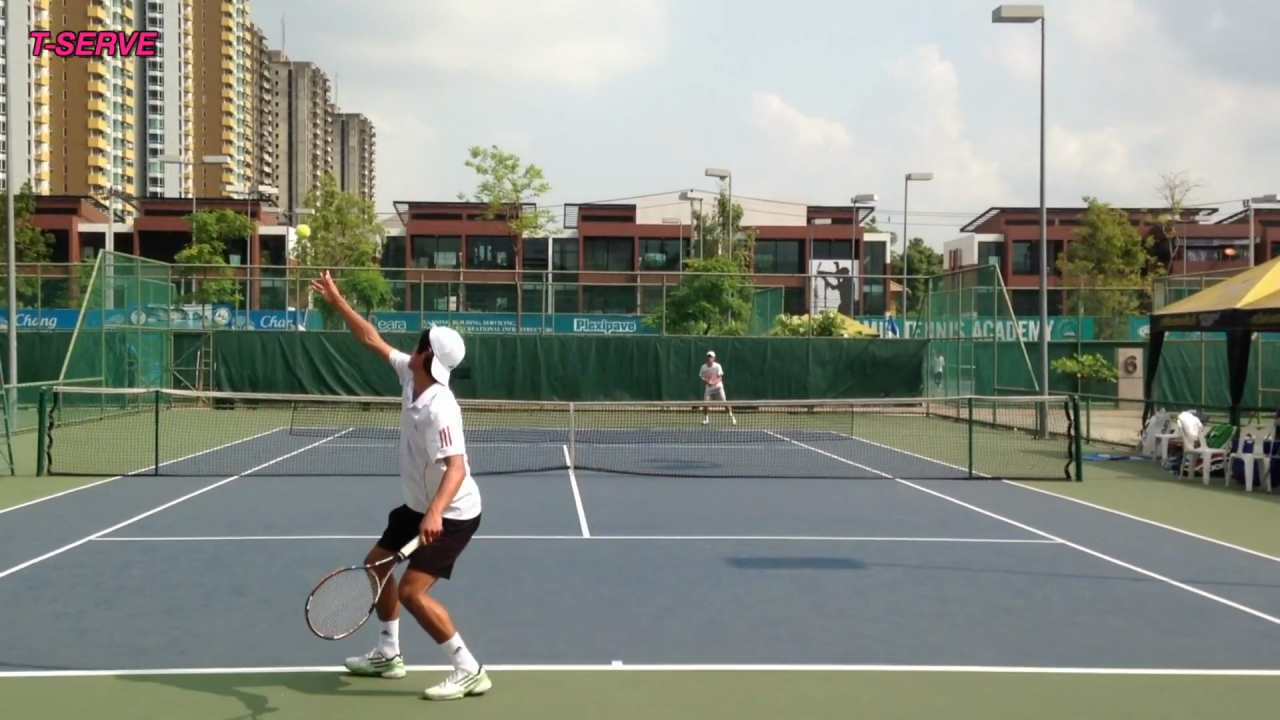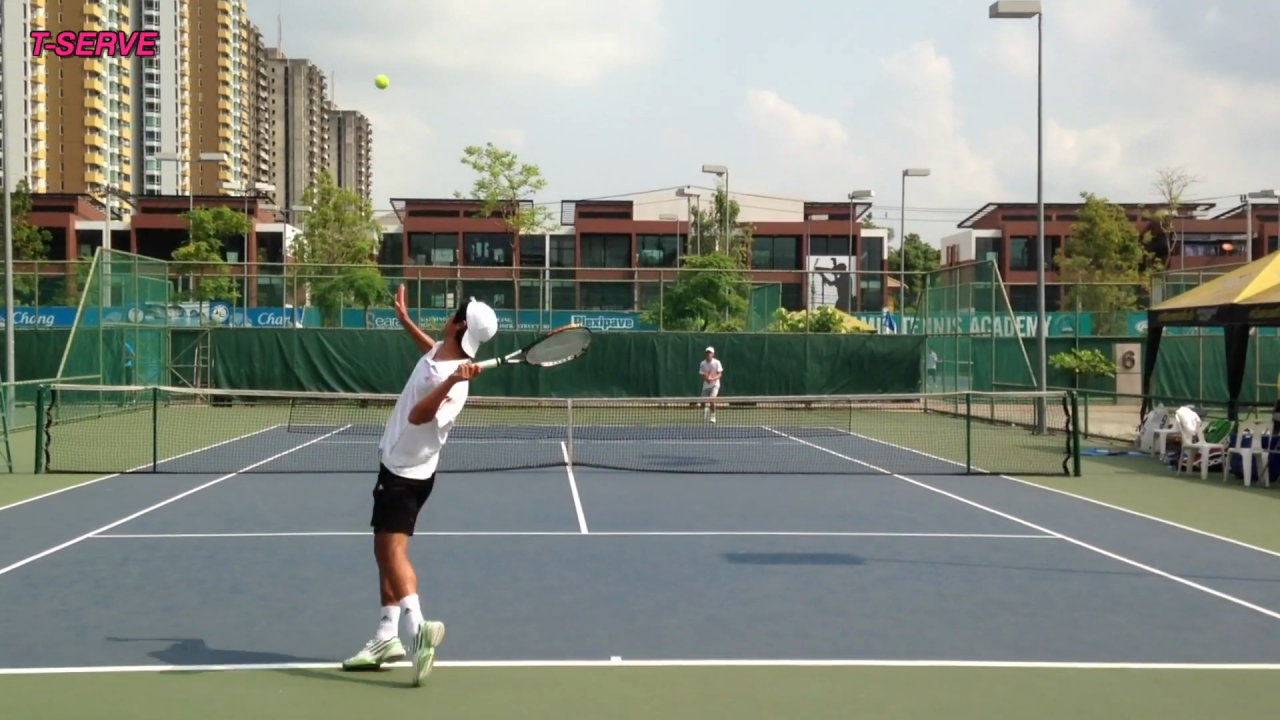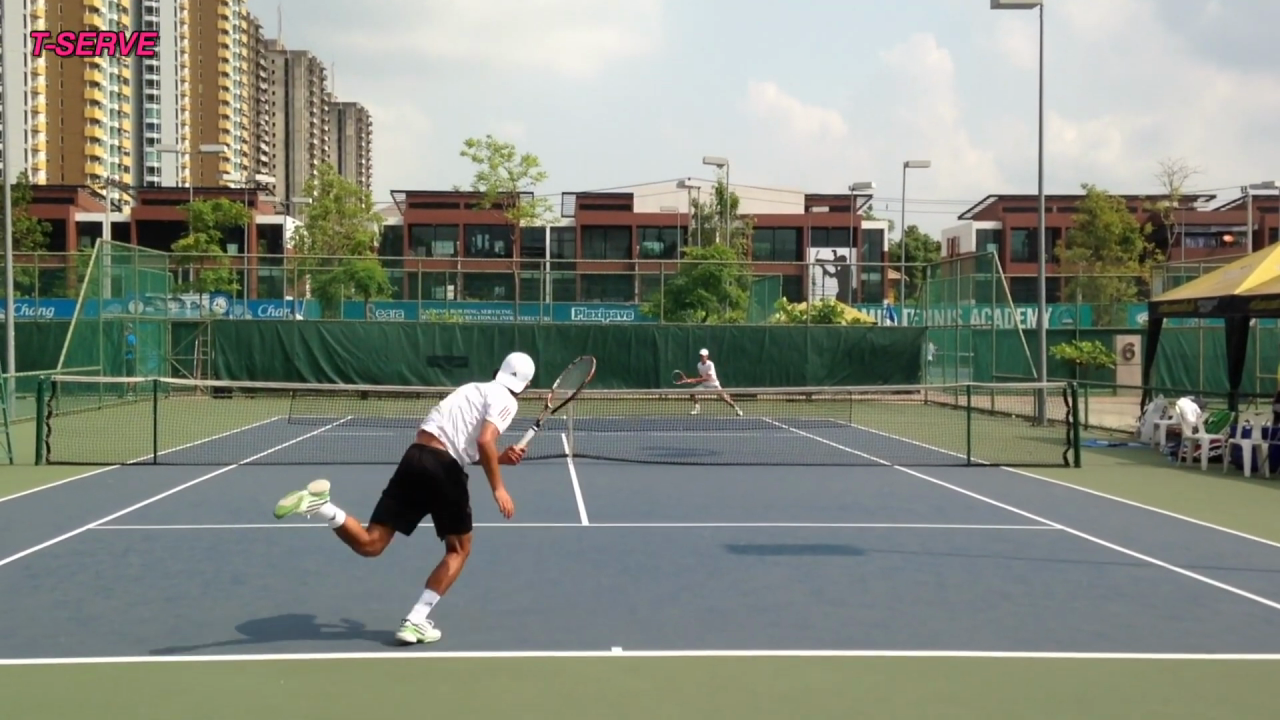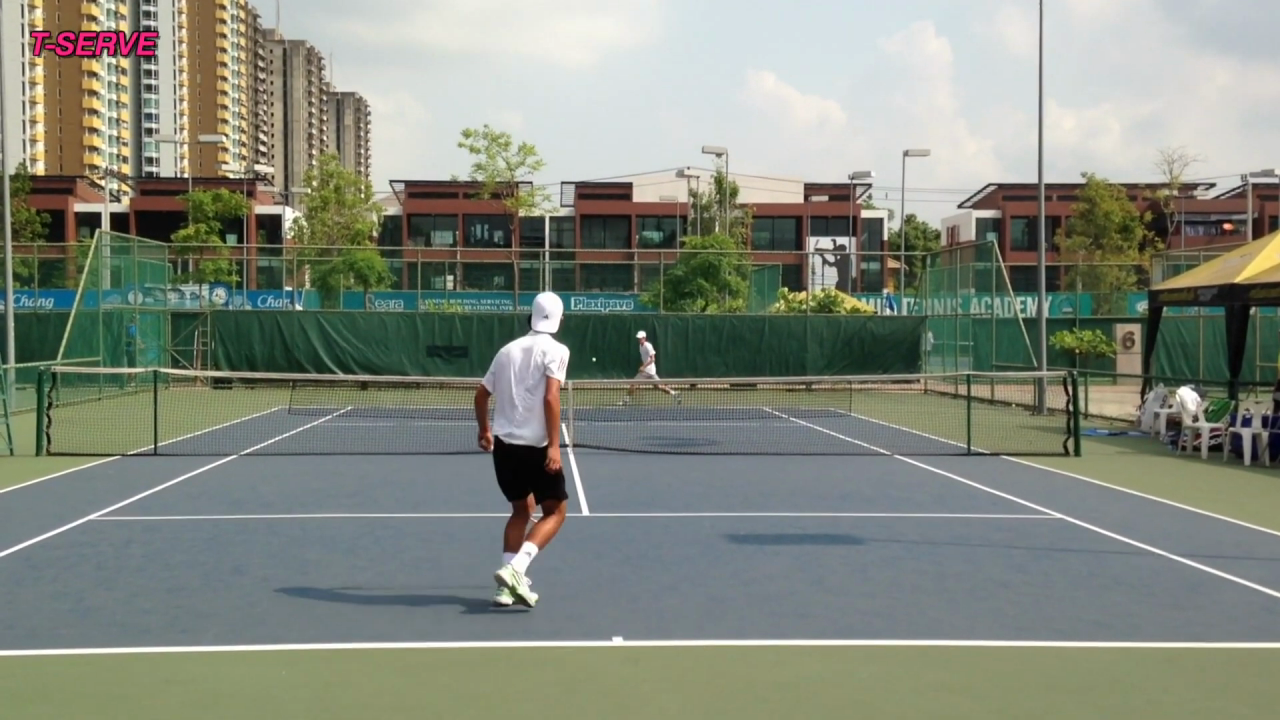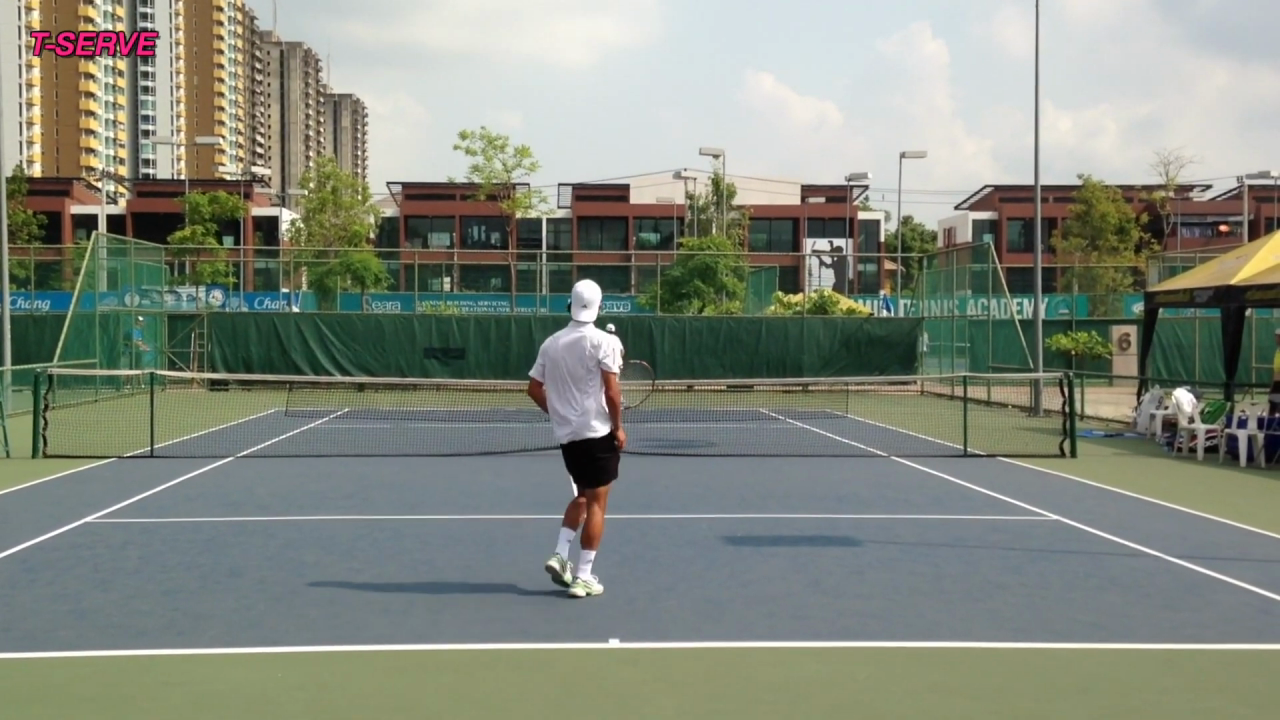
dt=0.5s
person 1, frame 1
left shoulder: (439, 412)
right shoulder: (412, 377)
left elbow: (456, 471)
right elbow: (372, 338)
left wrist: (434, 515)
right wrist: (336, 300)
left hip: (454, 516)
right hip: (418, 508)
left knee: (411, 591)
right knee: (379, 565)
left ankle: (469, 671)
right ankle: (387, 655)
person 1, frame 2
left shoulder: (453, 381)
right shoulder: (442, 355)
left elbow: (417, 416)
right elbow: (435, 347)
left wrist: (450, 381)
right wrist: (405, 317)
left hip: (406, 471)
right hip: (398, 467)
left knee: (392, 549)
right knee: (386, 547)
left ankle: (420, 630)
right ankle: (386, 639)
person 1, frame 3
left shoulder: (472, 389)
right shoulder: (505, 401)
right elbow: (485, 442)
left wrist: (498, 458)
right wrist: (498, 488)
left hip: (414, 458)
right hip: (445, 469)
left knee: (368, 544)
right knee: (459, 549)
left ankle: (319, 503)
right ankle: (416, 621)
person 1, frame 4
left shoulder: (506, 350)
right shoulder: (555, 350)
left elbow: (481, 395)
right elbow: (551, 399)
left wrist: (484, 431)
right wrist: (554, 446)
left hip: (502, 444)
right hip: (534, 445)
left knee: (521, 511)
right knee: (555, 512)
left ankle: (509, 585)
right ankle: (514, 571)
person 1, frame 5
left shoulder: (551, 343)
right shoulder: (605, 341)
left elbow: (533, 389)
right elbow: (612, 390)
right wrist: (618, 426)
left hip: (567, 434)
right hip: (597, 432)
left knee: (583, 496)
right knee: (596, 502)
left ankle: (560, 556)
right ankle: (582, 577)
